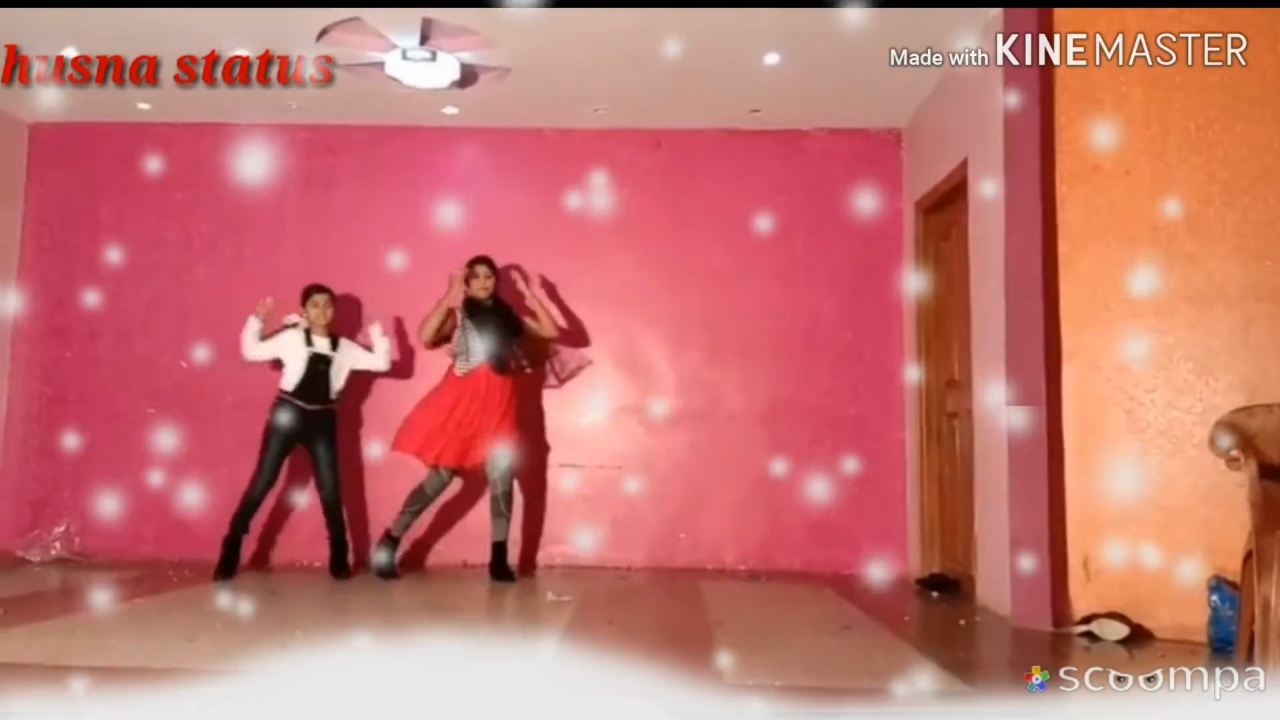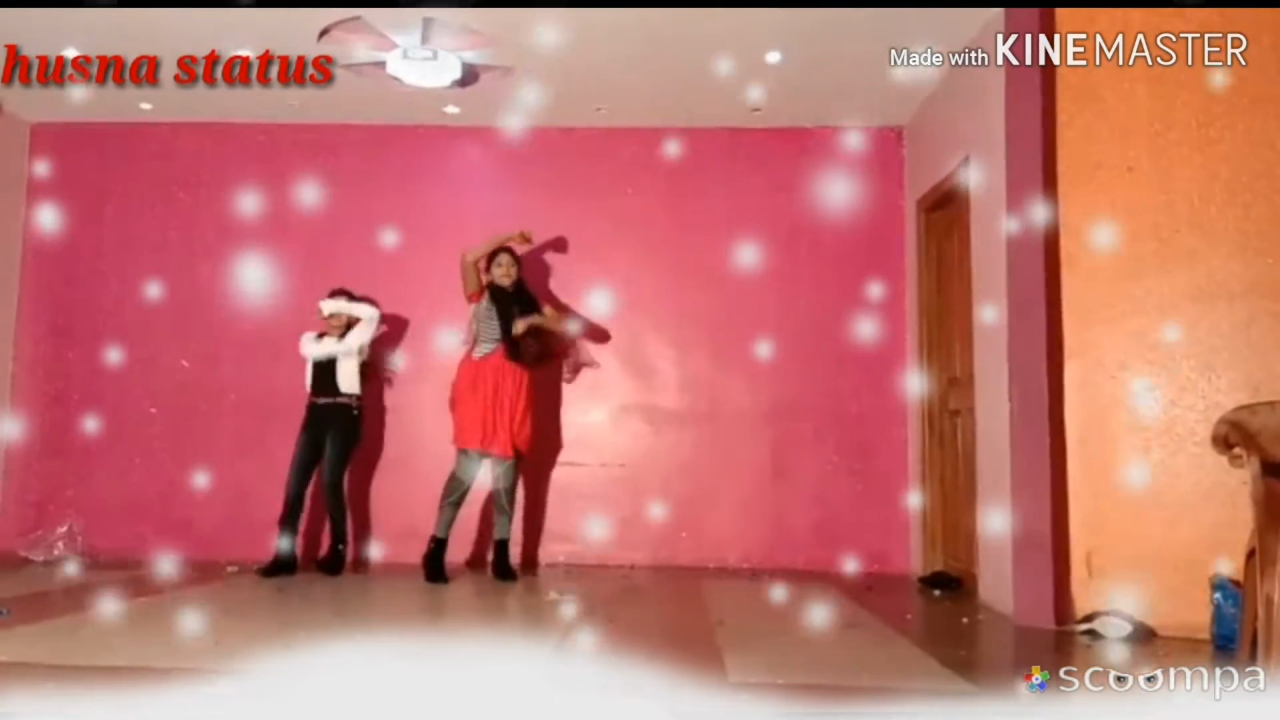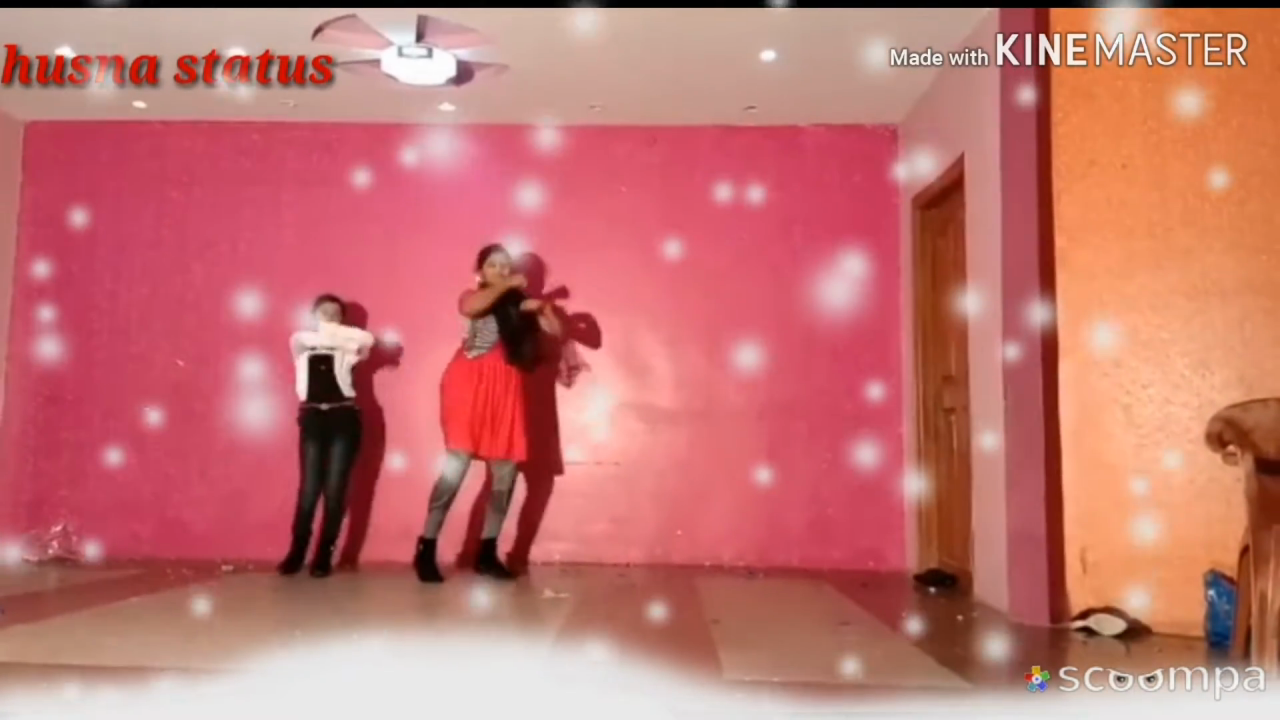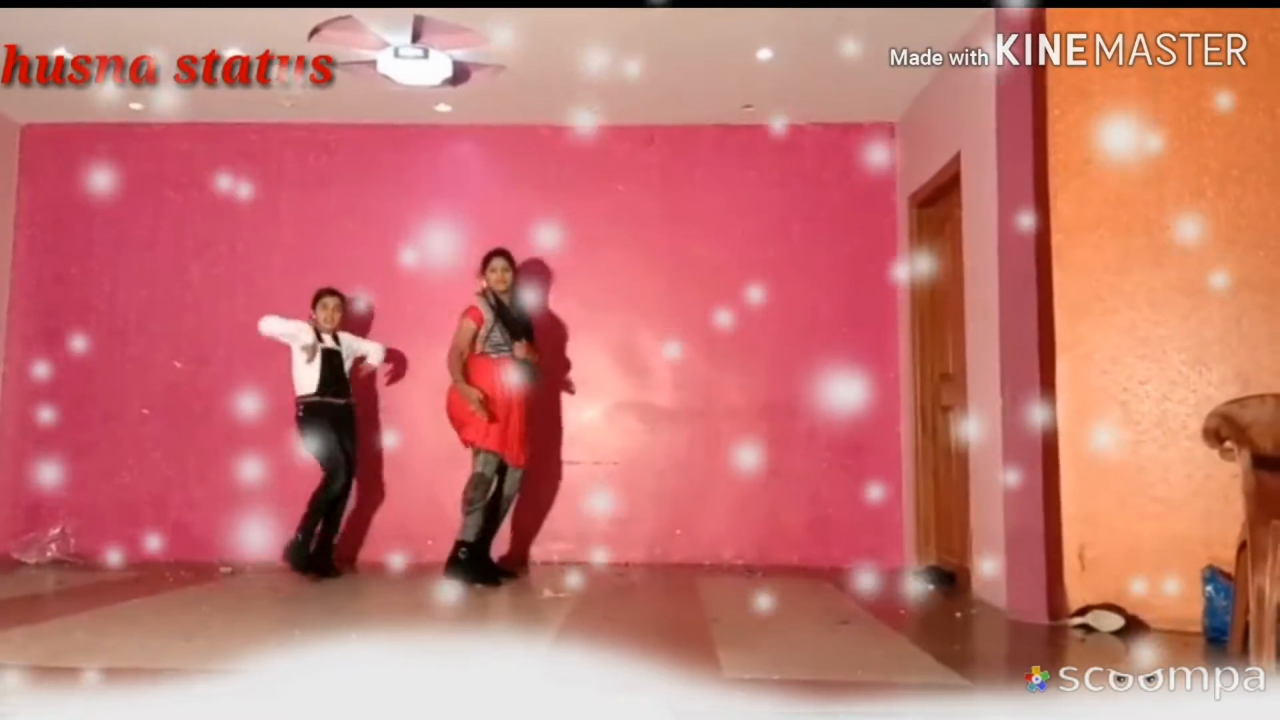
dt=0.7s
person 1, frame 1
left shoulder: (509, 314)
right shoulder: (457, 313)
left elbow: (551, 332)
right elbow: (425, 337)
left wrist: (528, 293)
right wrist: (451, 295)
left hip: (499, 404)
right hip: (463, 398)
left knee: (502, 475)
right knee: (440, 476)
left ankle: (499, 557)
right ankle: (390, 541)
person 1, frame 2
left shoulder: (527, 303)
right shoulder: (481, 296)
left elbow: (561, 323)
right elbow: (468, 260)
left wrist: (533, 320)
right wrist: (510, 240)
left hip: (513, 390)
right hip: (480, 386)
left knee: (506, 468)
right knee: (469, 465)
left ankle: (501, 554)
right ankle: (436, 548)
person 1, frame 3
left shoulder: (520, 304)
right shoulder: (474, 297)
left elbow: (558, 330)
right elbow: (470, 309)
left wrist: (544, 307)
right wrist: (505, 285)
left hip: (505, 389)
right hip: (470, 384)
left knee: (506, 469)
right knee: (457, 465)
left ankle: (488, 552)
right ankle: (426, 548)
person 1, frame 4
left shoulder: (516, 309)
right shoulder: (478, 309)
left elbow: (525, 352)
right elbow: (456, 352)
left wrist: (529, 353)
right wrist: (462, 387)
left hip: (509, 393)
right hip: (482, 393)
left knee: (510, 472)
right knee: (486, 465)
left ankle: (480, 553)
right ankle: (462, 554)
person 2, frame 1
left shoulder: (345, 347)
right shoulder: (290, 338)
left elbow: (382, 363)
right elbow: (251, 352)
left wrist: (377, 331)
right wrist: (256, 319)
left hip: (321, 420)
right hip: (286, 414)
left knee: (330, 488)
right knee: (262, 482)
left ankle: (338, 556)
right ankle: (232, 549)
person 2, frame 2
left shoulder: (355, 339)
right shoulder: (312, 339)
left elbow: (373, 314)
right elbow: (312, 349)
left wrist: (342, 306)
right wrist: (342, 346)
left hip: (344, 415)
right hip: (315, 415)
left knee: (330, 481)
right knee: (295, 482)
left ankle: (336, 551)
right ankle: (285, 554)
person 2, frame 3
left shoulder: (347, 346)
right shoulder: (299, 342)
left elbow: (367, 339)
right elbow: (307, 338)
left wrist: (330, 328)
right wrist: (346, 342)
left hip: (344, 419)
right hip: (312, 419)
left knee: (335, 489)
right knee: (310, 489)
left ankle: (323, 555)
right ankle: (297, 552)
person 2, frame 4
left shoulder: (346, 339)
right shoulder: (304, 334)
left elbow: (375, 347)
right elbow: (266, 325)
left wrist: (374, 359)
right wrist: (301, 331)
left hip: (345, 414)
right hip: (314, 412)
left knee: (344, 482)
right knee: (338, 473)
left ankle: (322, 554)
right ankle: (299, 543)
